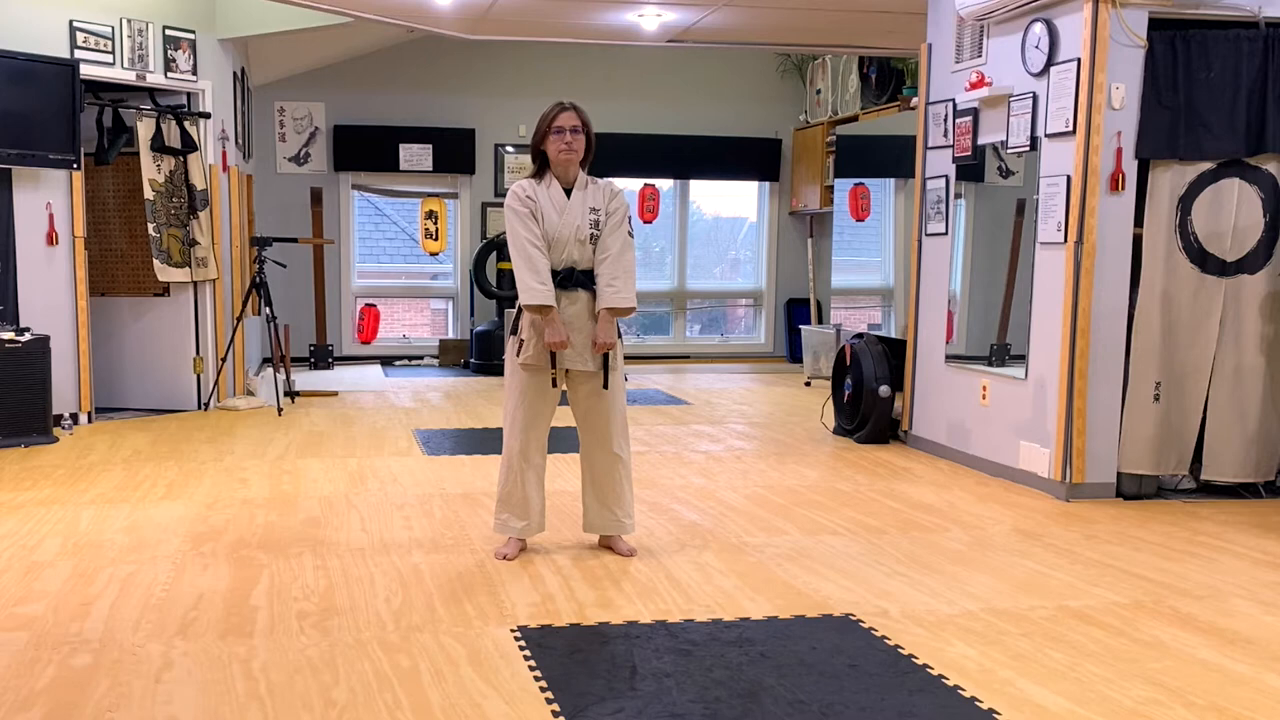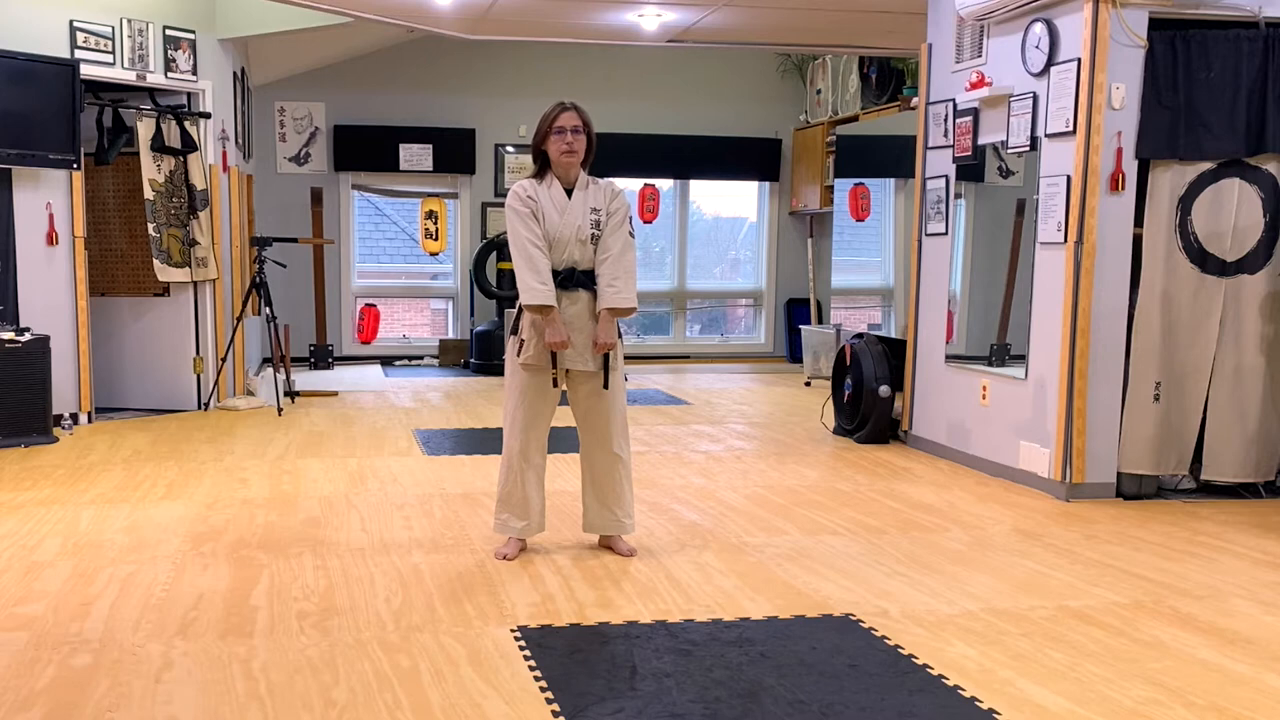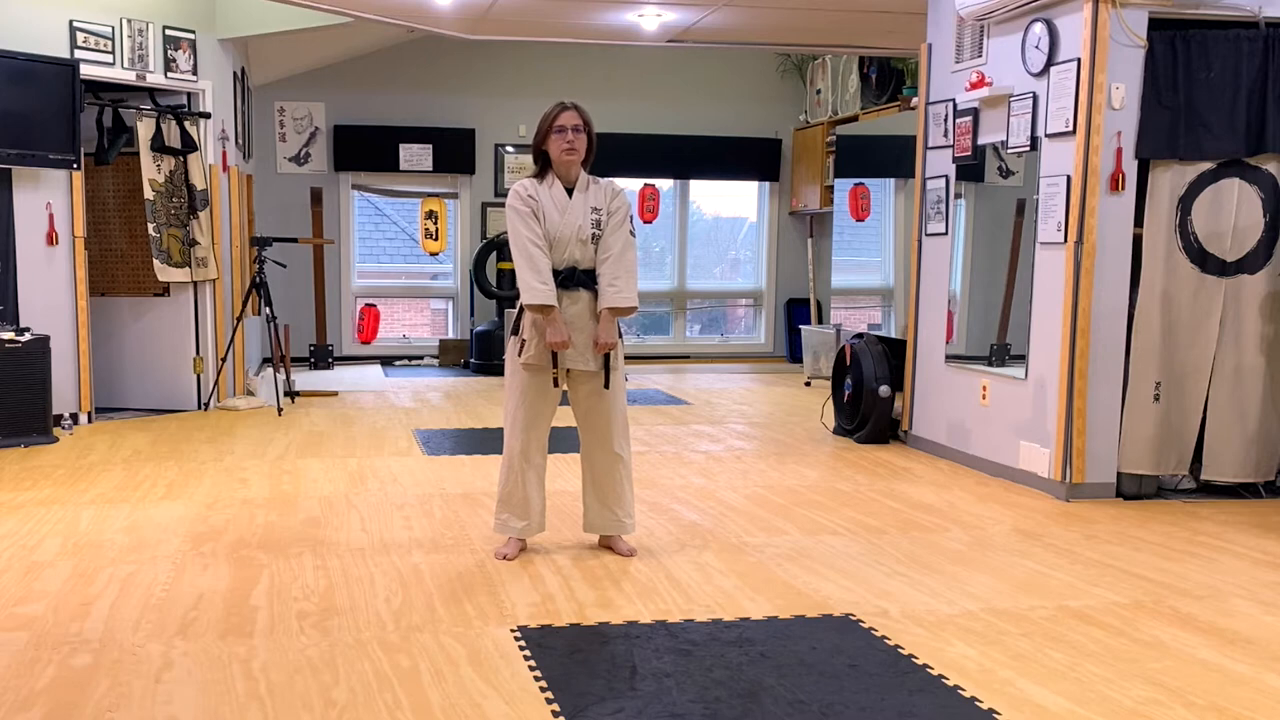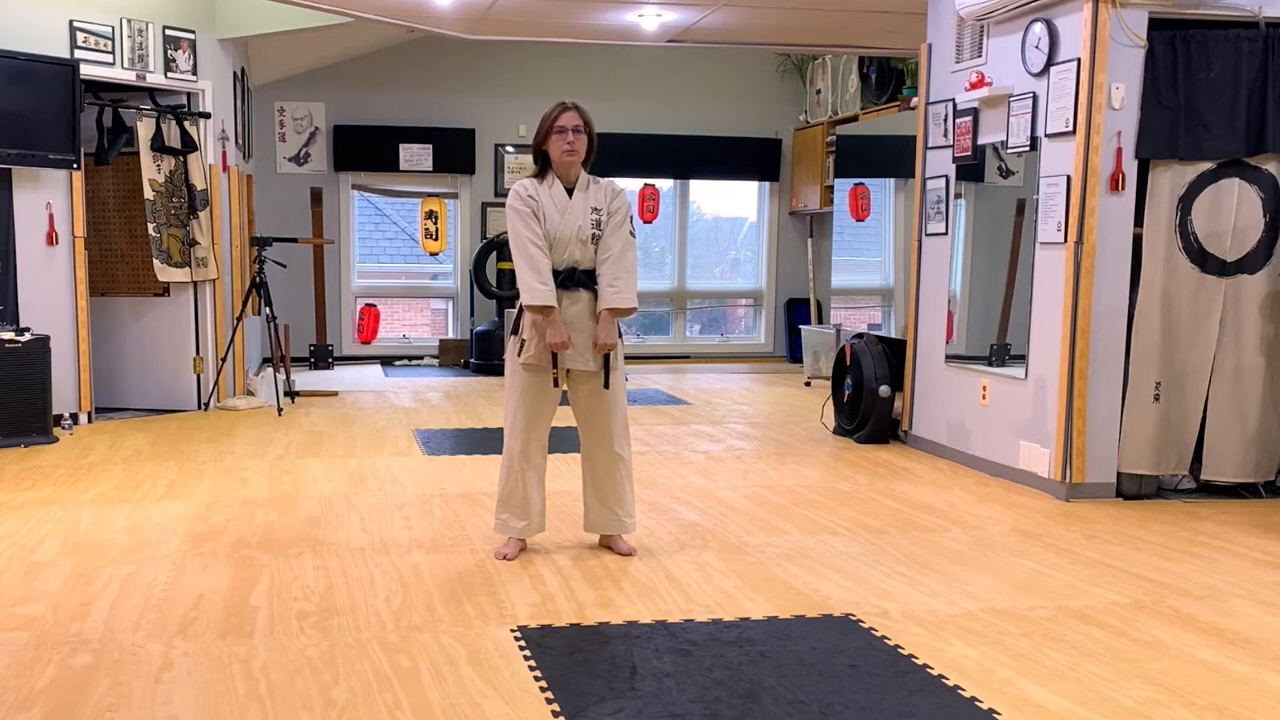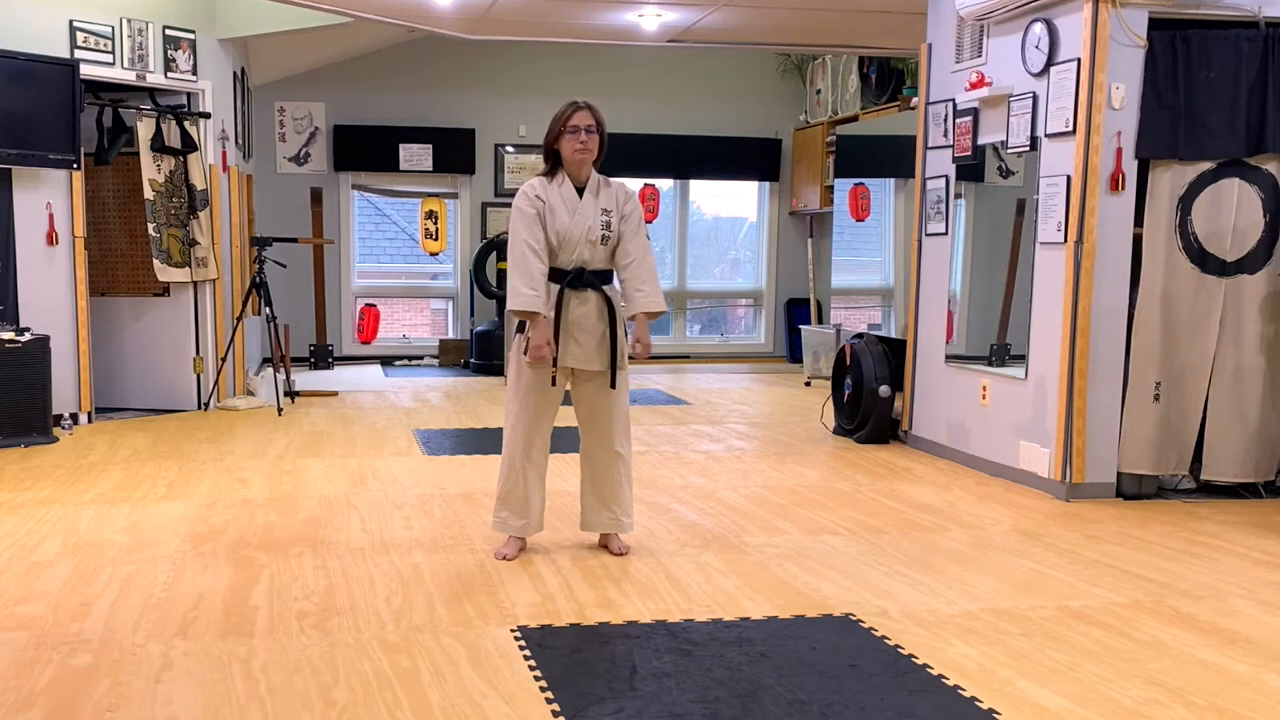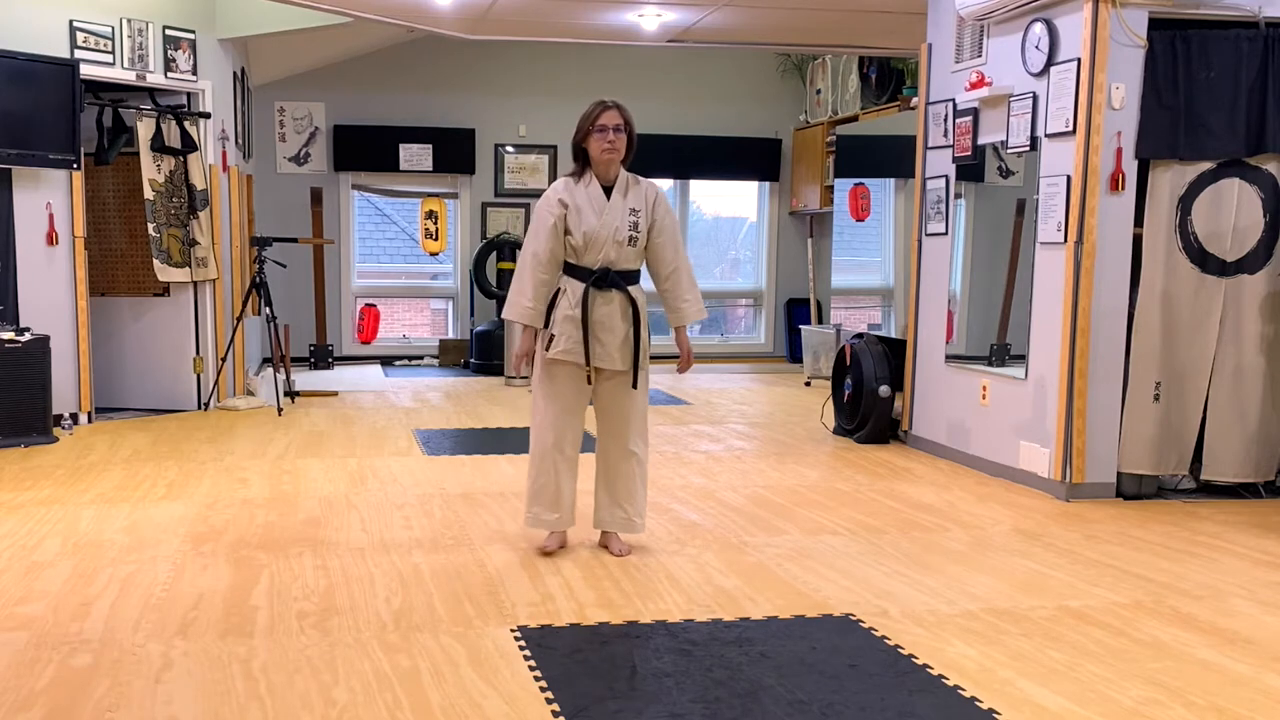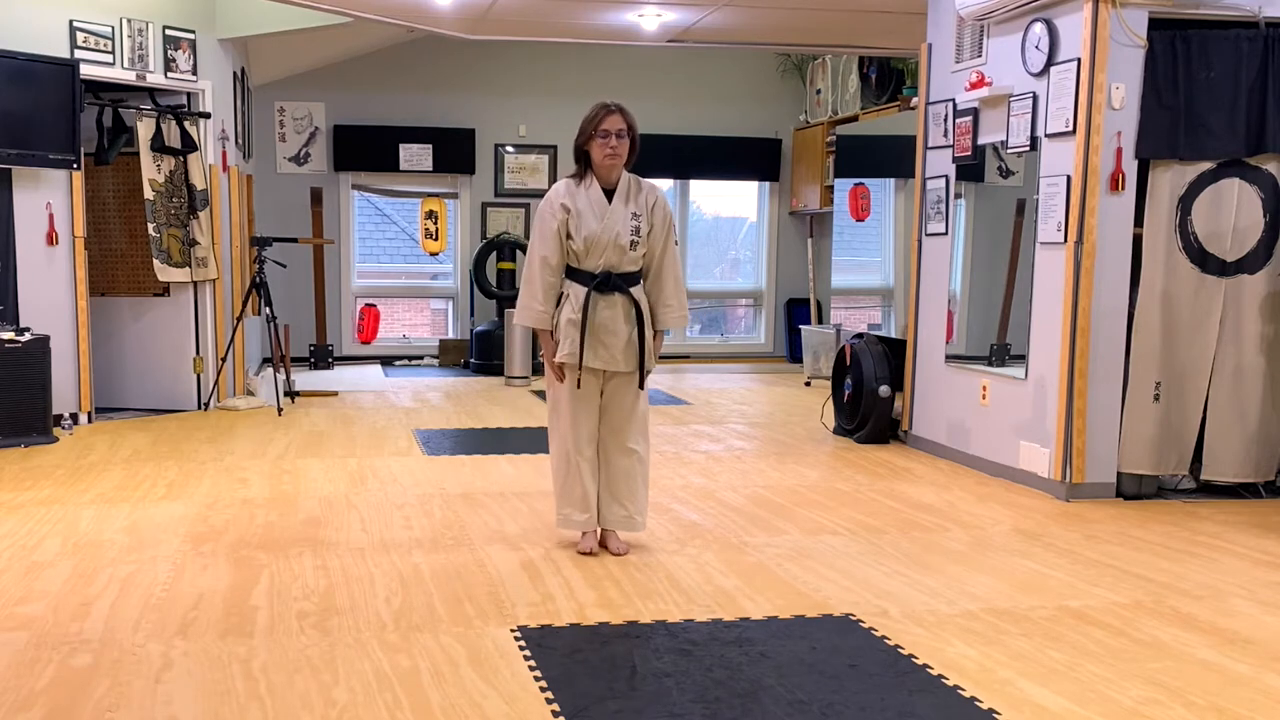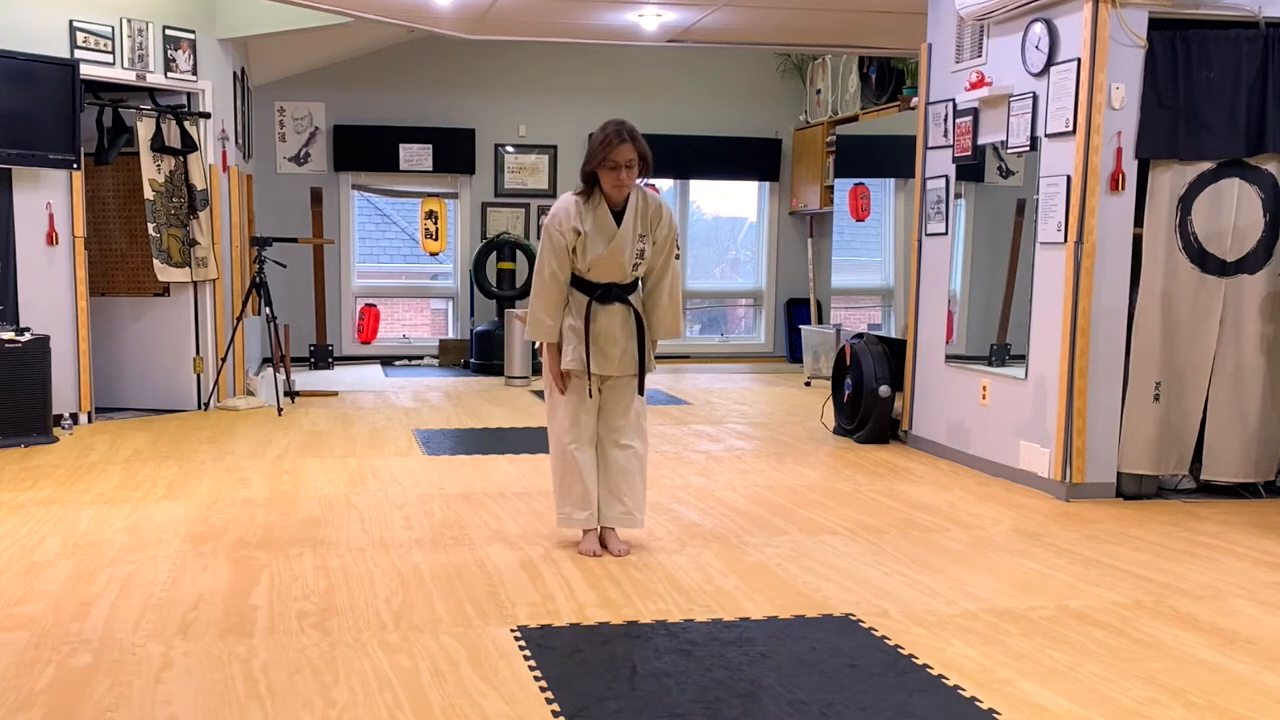
dt=0.4s
person 1, frame 1
left shoulder: (608, 197)
right shoulder: (524, 195)
left elbow: (615, 261)
right elbow: (530, 261)
left wrist: (606, 322)
right wrist: (551, 321)
left hip: (594, 318)
right hip: (539, 318)
left knee: (606, 430)
right knee: (524, 431)
left ankle: (609, 527)
right ankle: (518, 529)
person 1, frame 2
left shoulder: (609, 197)
right shoulder: (525, 195)
left elbow: (615, 262)
right elbow: (531, 261)
left wrist: (606, 323)
right wrist: (552, 322)
left hip: (595, 319)
right hip: (539, 320)
left knee: (606, 431)
right knee: (524, 430)
left ankle: (609, 528)
right ankle: (518, 530)
person 1, frame 3
left shoulder: (610, 196)
right shoulder: (525, 194)
left elbow: (617, 260)
right elbow: (532, 261)
left wrist: (607, 321)
right wrist: (553, 321)
left hip: (596, 318)
right hip: (540, 318)
left knee: (607, 430)
right knee: (525, 431)
left ankle: (609, 527)
right ankle: (518, 529)
person 1, frame 4
left shoulder: (610, 196)
right shoulder: (525, 194)
left elbow: (616, 261)
right elbow: (531, 261)
left wrist: (607, 322)
right wrist: (552, 322)
left hip: (595, 319)
right hip: (540, 320)
left knee: (607, 431)
right knee: (525, 431)
left ankle: (610, 528)
right ankle: (518, 529)
person 1, frame 5
left shoulder: (619, 196)
right shoulder: (535, 194)
left elbow: (635, 259)
right elbow: (527, 260)
left wrist: (641, 321)
right wrist: (536, 325)
left hip: (601, 318)
right hip: (545, 318)
left knee: (608, 432)
right knee: (526, 430)
left ankle: (608, 526)
right ankle: (517, 529)
person 1, frame 6
left shoulder: (649, 197)
right shoulder: (562, 194)
left elbow: (670, 265)
right elbow: (538, 263)
left wrist: (681, 331)
right wrist: (530, 330)
left hip: (625, 319)
right hip: (570, 317)
left knee: (624, 432)
right knee: (556, 428)
left ankle: (612, 526)
right ankle: (556, 523)
person 1, frame 7
left shoulder: (651, 199)
right shoulder: (562, 197)
left elbow: (662, 269)
right elbow: (544, 268)
left wrist: (658, 333)
right wrist: (545, 334)
left hip: (629, 321)
right hip: (576, 321)
left knee: (626, 432)
right knee: (575, 430)
left ankle: (612, 525)
right ankle: (586, 524)
person 1, frame 8
left shoulder: (657, 213)
right shoulder: (567, 211)
left elbow: (660, 281)
right elbow: (550, 283)
left wrist: (651, 342)
right wrist: (551, 346)
left hip: (625, 327)
right hip: (576, 327)
left knee: (624, 430)
right knee: (574, 429)
left ankle: (611, 524)
right ankle: (587, 524)
